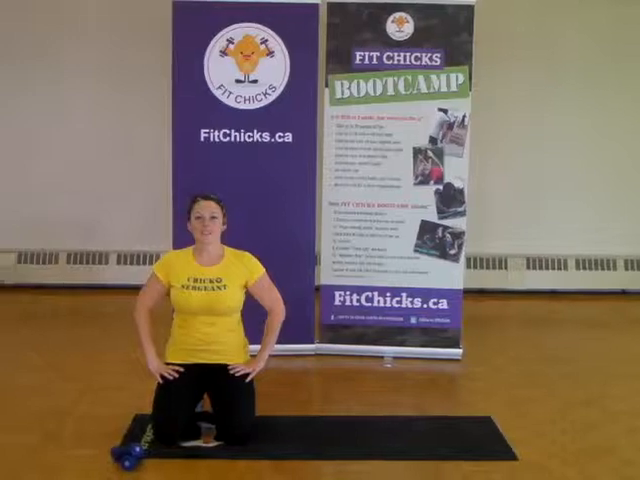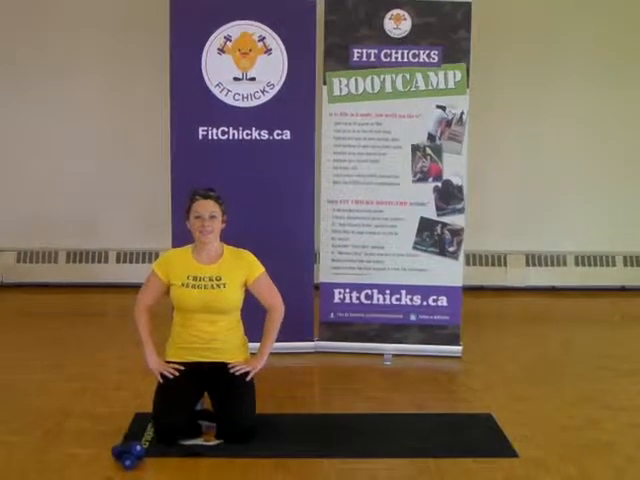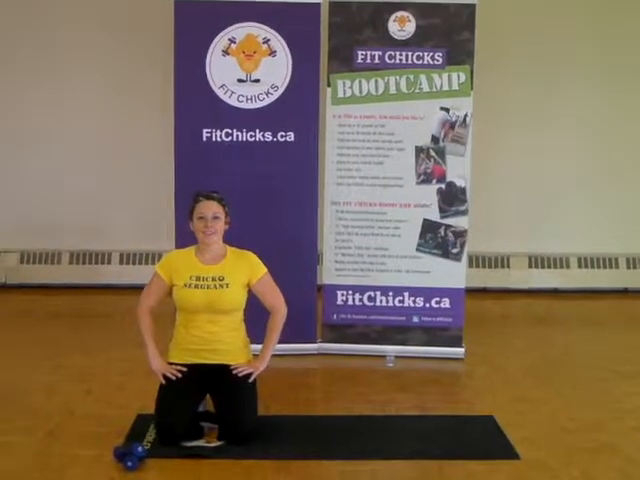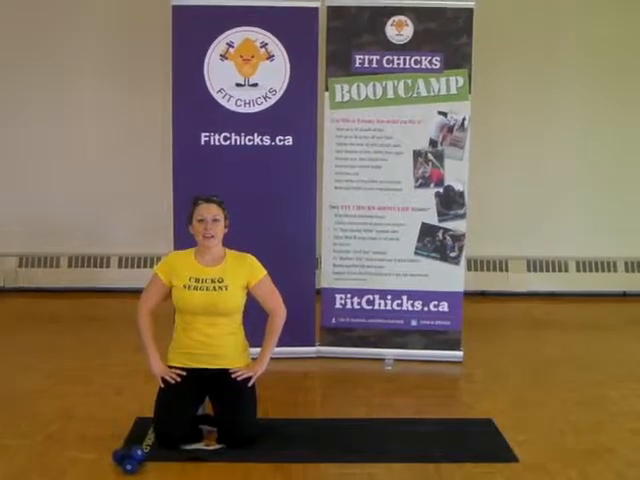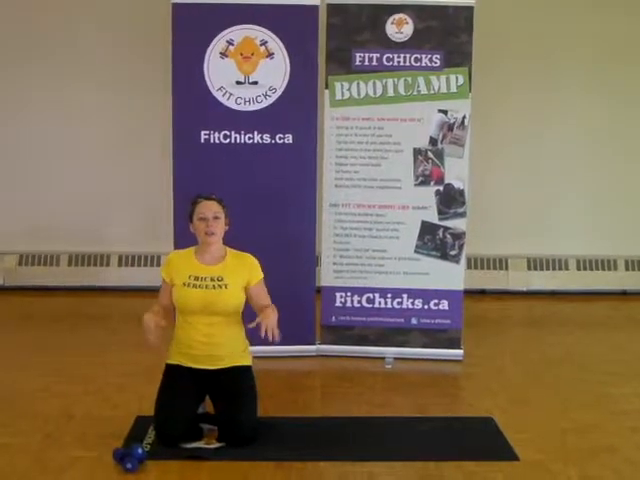
dt=0.7s
person 1, frame 1
left shoulder: (244, 262)
right shoulder: (171, 262)
left elbow: (277, 308)
right elbow: (142, 307)
left wrist: (261, 357)
right wrist: (151, 357)
left hip: (231, 360)
right hip: (182, 360)
left knee: (238, 435)
right knee: (166, 433)
left ankle: (219, 403)
right ankle: (191, 405)
person 1, frame 2
left shoulder: (243, 260)
right shoulder: (171, 260)
left elbow: (276, 307)
right elbow: (142, 306)
left wrist: (261, 356)
right wrist: (151, 356)
left hip: (230, 359)
right hip: (182, 359)
left knee: (239, 432)
right knee: (166, 431)
left ankle: (217, 402)
right ankle: (193, 408)
person 1, frame 3
left shoulder: (246, 261)
right shoulder: (174, 261)
left elbow: (279, 308)
right elbow: (144, 307)
left wrist: (263, 358)
right wrist: (154, 356)
left hip: (233, 361)
right hip: (184, 360)
left knee: (241, 433)
right knee: (169, 433)
left ankle: (220, 409)
right ankle: (194, 410)
person 1, frame 4
left shoulder: (246, 264)
right shoulder: (173, 263)
left elbow: (277, 310)
right elbow: (144, 308)
left wrist: (262, 360)
right wrist: (154, 359)
left hip: (232, 364)
right hip: (183, 364)
left knee: (241, 436)
right knee: (168, 436)
left ankle: (219, 411)
right ankle: (196, 411)
person 1, frame 5
left shoulder: (246, 263)
right shoulder: (175, 261)
left elbow: (264, 307)
right elbow: (166, 308)
left wrist: (269, 314)
right wrist: (152, 317)
left hip: (232, 362)
right hip: (184, 361)
left knee: (241, 434)
right knee: (168, 434)
left ankle: (218, 413)
right ankle: (195, 407)
